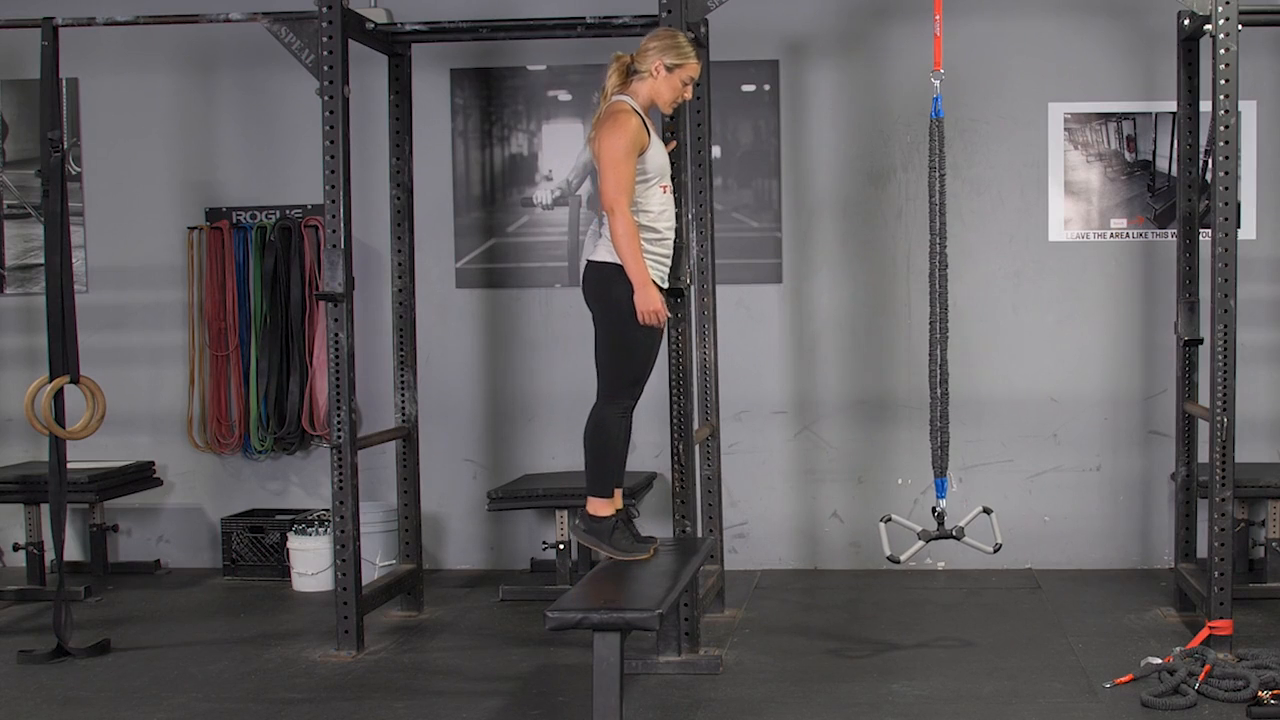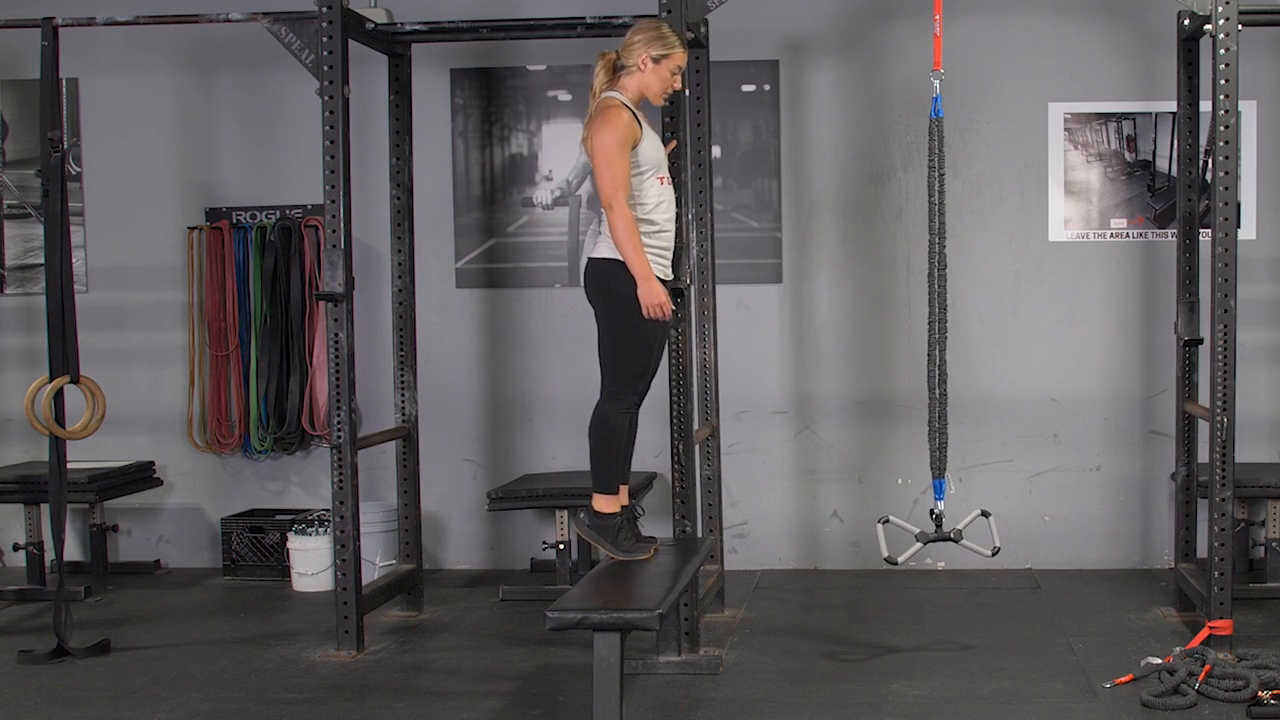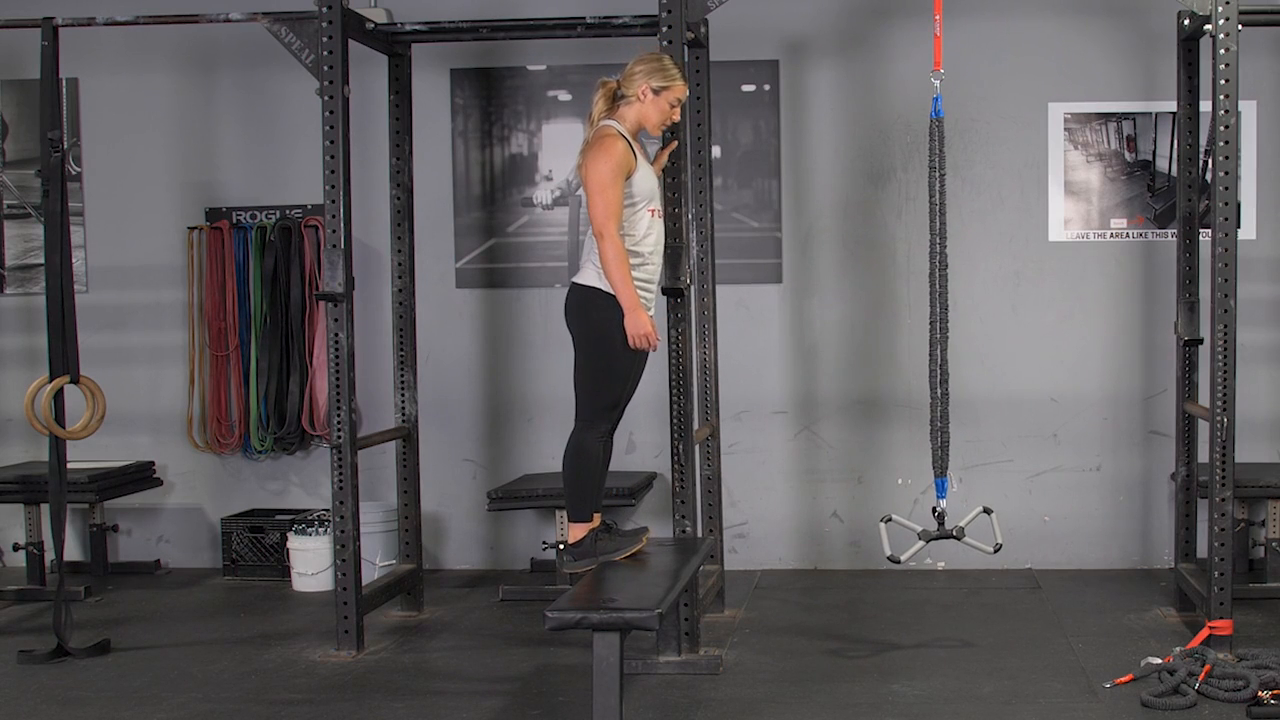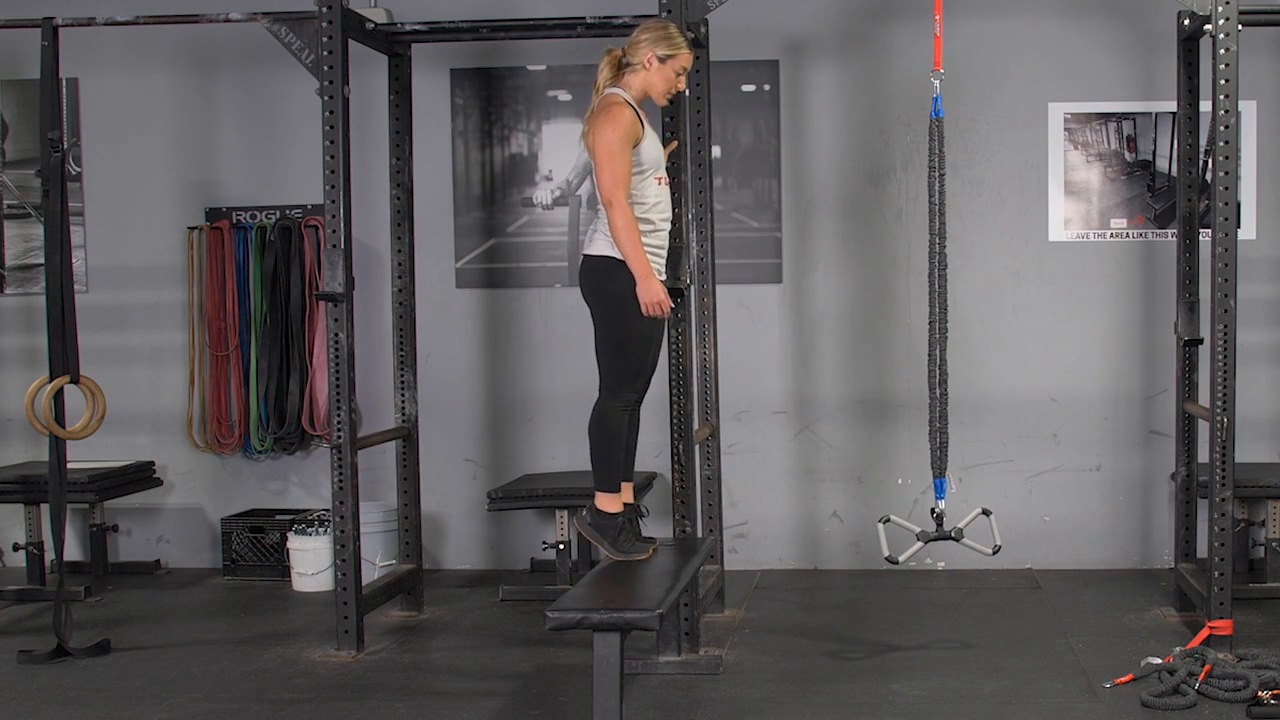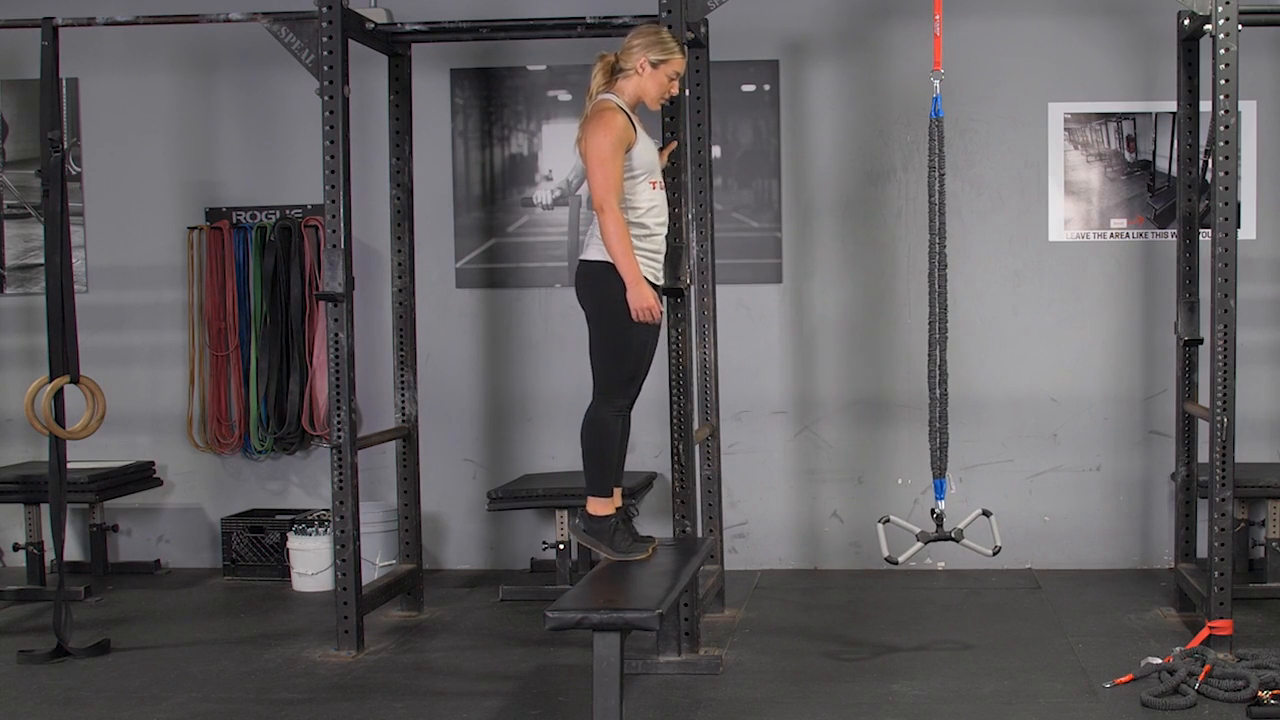
dt=1s
person 1, frame 1
left shoulder: (638, 121)
right shoulder: (622, 119)
right elbow: (616, 209)
left wrist: (666, 152)
right wrist: (642, 284)
left hip: (637, 279)
right hip: (621, 279)
left knee: (623, 400)
right knee: (616, 397)
left ankle: (612, 512)
right ankle: (597, 514)
person 1, frame 2
left shoulder: (632, 117)
right shoulder: (613, 114)
right elbow: (615, 206)
left wrist: (668, 153)
right wrist: (644, 278)
left hip: (645, 275)
right hip: (624, 275)
left knee: (630, 396)
right knee: (620, 395)
left ankle: (617, 510)
right ankle: (601, 511)
person 1, frame 3
left shoulder: (631, 146)
right shoulder: (609, 144)
right elbow: (606, 234)
left wrist: (659, 166)
right wrist: (633, 308)
left hip: (626, 306)
right hip: (604, 304)
left knee: (605, 422)
right knee: (594, 422)
left ankle: (591, 527)
right ankle: (579, 541)
person 1, frame 4
left shoulder: (633, 114)
right shoulder: (615, 112)
right elbow: (615, 202)
left wrist: (667, 155)
right wrist: (645, 275)
left hip: (637, 272)
right hip: (617, 271)
left knee: (631, 393)
right knee: (618, 392)
left ankle: (622, 505)
right ankle: (604, 509)
person 1, frame 5
left shoulder: (628, 120)
right shoulder: (608, 117)
right elbow: (606, 207)
left wrist: (661, 162)
right wrist: (633, 281)
left hip: (635, 276)
right hip: (613, 277)
left knee: (622, 398)
right knee: (611, 397)
left ankle: (612, 511)
right ankle: (596, 515)
